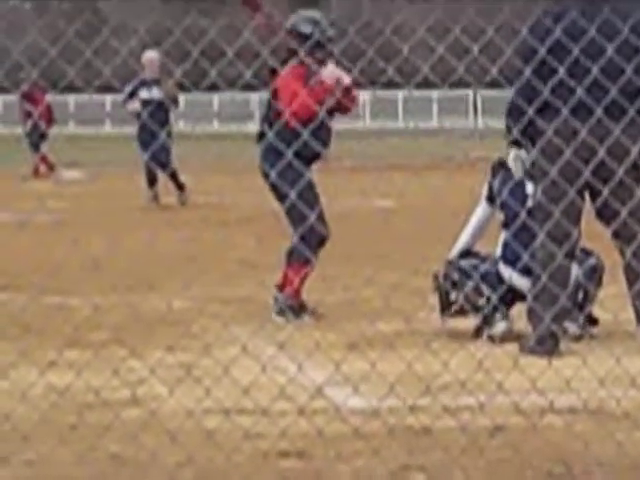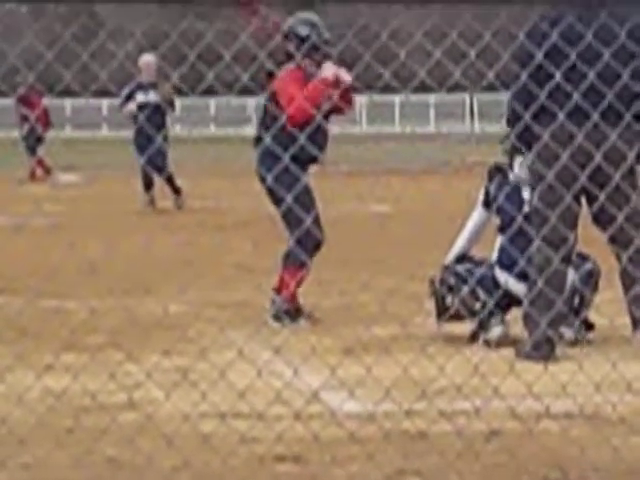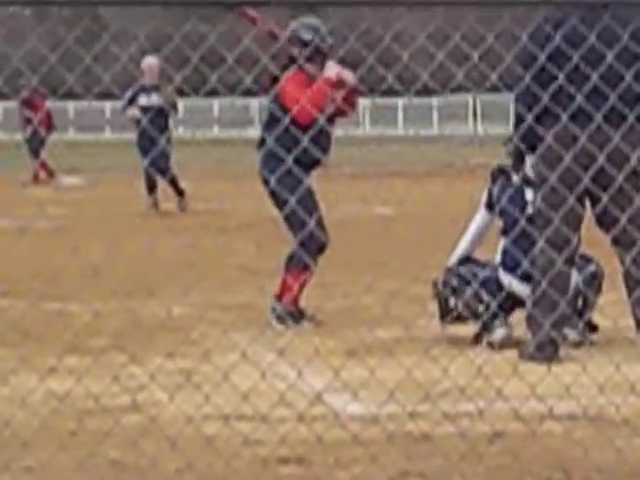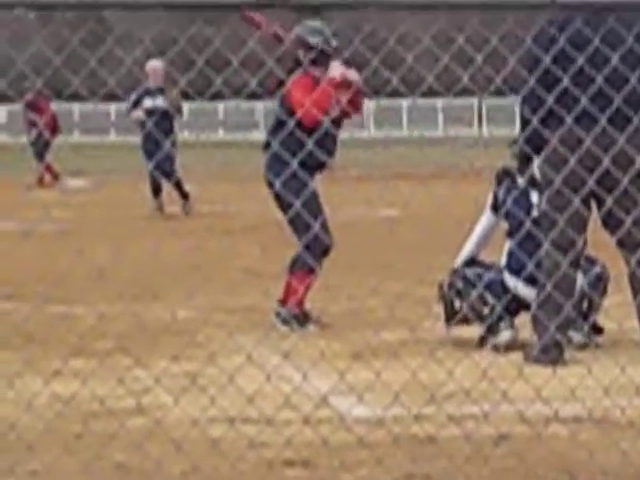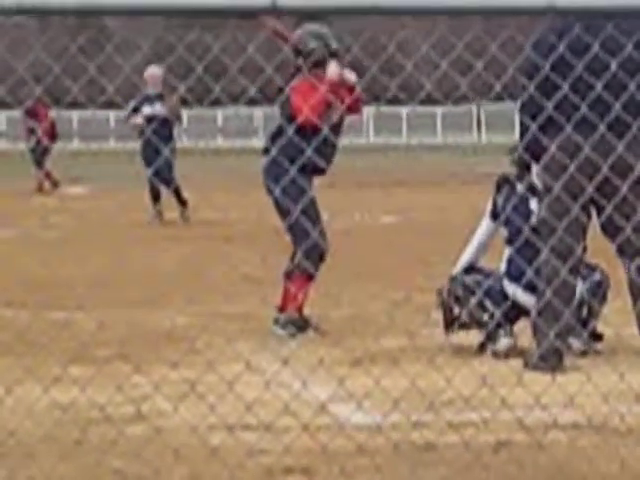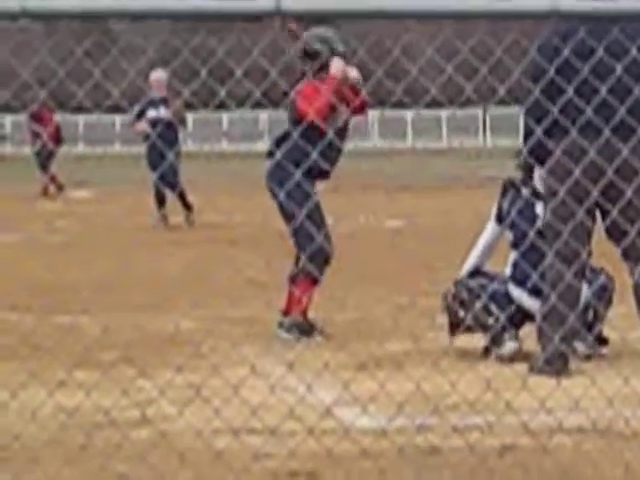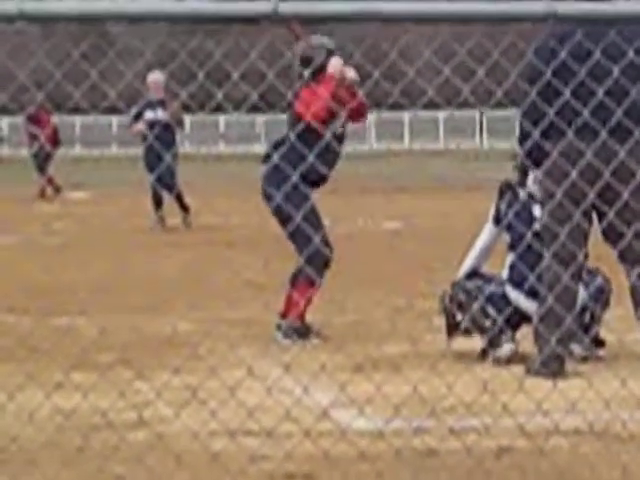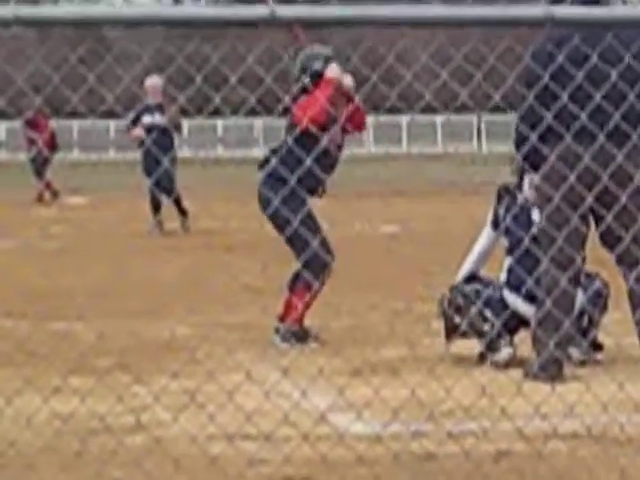
dt=0.1s
person 1, frame 1
left shoulder: (552, 19)
left elbow: (528, 85)
left wrist: (519, 140)
left hip: (561, 134)
left knee: (554, 235)
left ankle: (544, 332)
person 1, frame 2
left shoulder: (549, 24)
left elbow: (526, 90)
left wrist: (520, 146)
left hip: (558, 139)
left knee: (550, 240)
left ankle: (540, 338)
person 1, frame 3
left shoulder: (551, 26)
left elbow: (530, 92)
left wrist: (529, 147)
left hip: (561, 141)
left knee: (554, 242)
left ankle: (543, 339)
person 1, frame 4
left shoulder: (555, 29)
left elbow: (535, 94)
left wrist: (534, 149)
left hip: (566, 143)
left knee: (559, 244)
left ankle: (548, 342)
person 1, frame 5
left shoulder: (554, 36)
left elbow: (534, 102)
left wrist: (534, 156)
left hip: (566, 150)
left knee: (560, 251)
left ankle: (548, 349)
person 1, frame 6
left shoulder: (558, 40)
left elbow: (538, 106)
left wrist: (538, 159)
left hip: (570, 153)
left knee: (565, 255)
left ankle: (553, 353)
person 1, frame 7
left shoulder: (556, 41)
left elbow: (535, 106)
left wrist: (534, 162)
left hip: (568, 156)
left knee: (561, 256)
left ankle: (550, 357)
person 1, frame 8
left shoulder: (553, 44)
left elbow: (533, 111)
left wrist: (530, 165)
left hip: (565, 159)
left knee: (559, 261)
left ankle: (548, 358)
person 2, frame 1
left shoulder: (317, 74)
right shoulder: (292, 74)
left elbow: (345, 107)
right elbow: (297, 115)
left wrist: (345, 85)
right wrist: (324, 83)
left hip: (296, 164)
right hip: (282, 163)
left knee: (313, 231)
right knee: (312, 231)
left ankle: (286, 292)
right ankle: (287, 301)
person 2, frame 2
left shoulder: (313, 76)
right shoulder: (290, 76)
left elbow: (342, 107)
right elbow: (298, 116)
left wrist: (344, 85)
right wrist: (325, 81)
left hip: (292, 167)
right hip: (279, 166)
left knee: (308, 235)
right knee: (307, 235)
left ankle: (283, 295)
right ankle: (283, 305)
person 2, frame 3
left shoulder: (316, 79)
right shoulder: (294, 79)
left elbow: (346, 108)
right elbow: (305, 115)
left wrist: (347, 84)
right wrist: (326, 79)
left hip: (294, 170)
right hip: (281, 169)
left knee: (312, 238)
right knee: (311, 238)
left ankle: (284, 302)
right ankle: (286, 307)
person 2, frame 4
left shoulder: (322, 82)
right shoulder: (301, 82)
left elbow: (351, 109)
right elbow: (310, 117)
left wrist: (352, 85)
right wrist: (330, 80)
left hip: (299, 173)
right hip: (286, 172)
left knee: (316, 241)
right knee: (316, 240)
left ankle: (289, 305)
right ankle: (290, 310)
person 2, frame 5
left shoulder: (325, 85)
right shoulder: (303, 85)
left elbow: (353, 107)
right elbow: (310, 115)
left wrist: (350, 84)
right wrist: (330, 81)
left hip: (296, 176)
right hip: (285, 175)
left knee: (308, 245)
right knee: (312, 245)
left ankle: (287, 312)
right ankle: (290, 316)
person 2, frame 6
left shoulder: (333, 87)
right shoulder: (309, 88)
left elbow: (359, 107)
right elbow: (316, 115)
left wrist: (353, 83)
right wrist: (334, 79)
left hip: (300, 179)
right hip: (289, 178)
left knee: (312, 248)
right knee: (317, 249)
left ankle: (291, 315)
right ankle: (294, 320)
person 2, frame 7
left shoulder: (333, 95)
right shoulder: (309, 94)
left elbow: (359, 113)
right elbow: (316, 114)
left wrist: (351, 85)
right wrist: (332, 78)
left hip: (295, 186)
right hip: (283, 185)
left knee: (315, 252)
right knee: (318, 253)
left ankle: (290, 318)
right ankle: (292, 322)
person 2, frame 8
left shoulder: (333, 104)
right shoulder: (307, 103)
left elbow: (358, 124)
right elbow: (313, 118)
left wrist: (348, 93)
right wrist: (330, 84)
left hip: (291, 192)
right hip: (280, 191)
left knee: (315, 257)
right knee: (318, 258)
left ankle: (288, 322)
right ankle: (290, 326)
person 3, frame 1
left shoulder: (501, 173)
left elbow: (478, 223)
left hip: (513, 279)
right knee: (591, 262)
left ankle: (493, 316)
right ankle: (575, 315)
person 3, frame 2
left shoulder: (497, 177)
left elbow: (474, 228)
left wrist: (448, 264)
left hip: (510, 283)
right knee: (588, 267)
left ankle: (489, 320)
right ankle: (571, 321)
person 3, frame 3
left shoulder: (500, 179)
left elbow: (477, 230)
left wrist: (451, 267)
left hip: (512, 285)
right knee: (590, 268)
left ankle: (493, 321)
right ankle: (576, 322)
person 3, frame 4
left shoulder: (505, 181)
left elbow: (482, 231)
left wrist: (456, 269)
left hip: (518, 288)
right knee: (596, 270)
left ankle: (498, 324)
right ankle: (581, 324)
person 3, frame 5
left shoulder: (505, 188)
left elbow: (481, 239)
left wrist: (455, 276)
left hip: (517, 295)
left knee: (461, 281)
right knee: (596, 276)
left ankle: (497, 331)
right ankle: (580, 331)
person 3, frame 6
left shoulder: (510, 192)
left elbow: (486, 243)
left wrist: (460, 280)
left hip: (523, 299)
left knee: (466, 284)
right knee: (602, 279)
left ankle: (502, 335)
right ankle: (584, 335)
person 3, frame 7
left shoulder: (508, 195)
left elbow: (483, 246)
left wrist: (458, 282)
left hip: (519, 301)
left knee: (464, 287)
right knee: (599, 281)
left ankle: (499, 337)
right ankle: (582, 337)
person 3, frame 8
left shoulder: (506, 199)
left elbow: (482, 250)
left wrist: (456, 287)
left hip: (518, 306)
left knee: (462, 291)
right knee: (597, 285)
left ankle: (497, 341)
right ankle: (580, 342)
person 4, frame 1
left shoulder: (164, 82)
right shoulder: (137, 83)
left elbow: (174, 105)
right elbow: (126, 100)
left wrist: (170, 95)
right wrist: (131, 106)
left hip: (162, 128)
right hip: (145, 128)
left knee: (164, 162)
right knee: (149, 161)
left ankle: (180, 188)
right ankle: (153, 194)
person 4, frame 2
left shoulder: (161, 86)
right shoulder: (134, 87)
left elbow: (170, 108)
right elbow: (123, 104)
left wrist: (166, 98)
right wrist: (128, 108)
left hip: (159, 131)
right hip: (141, 132)
left knee: (160, 166)
right knee: (145, 165)
left ankle: (177, 192)
right ankle: (149, 198)
person 4, frame 3
left shoulder: (163, 88)
right shoulder: (137, 90)
left elbow: (173, 110)
right elbow: (126, 107)
left wrist: (169, 101)
right wrist: (131, 112)
left hip: (162, 133)
right hip: (144, 134)
left knee: (163, 167)
right knee: (149, 167)
left ankle: (180, 194)
right ankle: (152, 200)
person 4, frame 4
left shoulder: (168, 91)
right shoulder: (142, 92)
left elbow: (178, 113)
right elbow: (131, 110)
left wrist: (173, 103)
right wrist: (136, 114)
left hip: (167, 136)
right hip: (149, 137)
left knee: (168, 170)
right knee: (153, 170)
left ankle: (185, 197)
right ankle: (158, 203)
person 4, frame 5
left shoulder: (167, 98)
right shoulder: (141, 100)
left elbow: (177, 120)
right elbow: (130, 117)
left wrist: (173, 109)
right wrist: (135, 121)
left hip: (166, 143)
right hip: (149, 143)
left knee: (167, 177)
right knee: (153, 176)
left ankle: (183, 204)
right ankle: (157, 210)
person 4, frame 6
left shoulder: (172, 102)
right shoulder: (146, 104)
left elbow: (182, 124)
right elbow: (135, 123)
left wrist: (177, 113)
right wrist: (140, 127)
left hip: (171, 147)
right hip: (154, 147)
left knee: (172, 181)
right knee: (158, 180)
left ankle: (188, 208)
right ankle: (162, 214)
person 4, frame 7
left shoulder: (169, 103)
right shoulder: (143, 105)
left elbow: (179, 125)
right elbow: (133, 124)
left wrist: (174, 115)
right wrist: (138, 127)
left hip: (168, 148)
right hip: (151, 149)
left knee: (169, 182)
right knee: (155, 182)
left ankle: (185, 210)
right ankle: (159, 215)
person 4, frame 8
left shoulder: (167, 108)
right shoulder: (141, 110)
left elbow: (177, 129)
right elbow: (130, 128)
left wrist: (171, 120)
right wrist: (135, 132)
left hip: (167, 153)
right hip: (149, 153)
left knee: (168, 186)
right knee: (154, 186)
left ankle: (183, 214)
right ankle: (157, 220)
